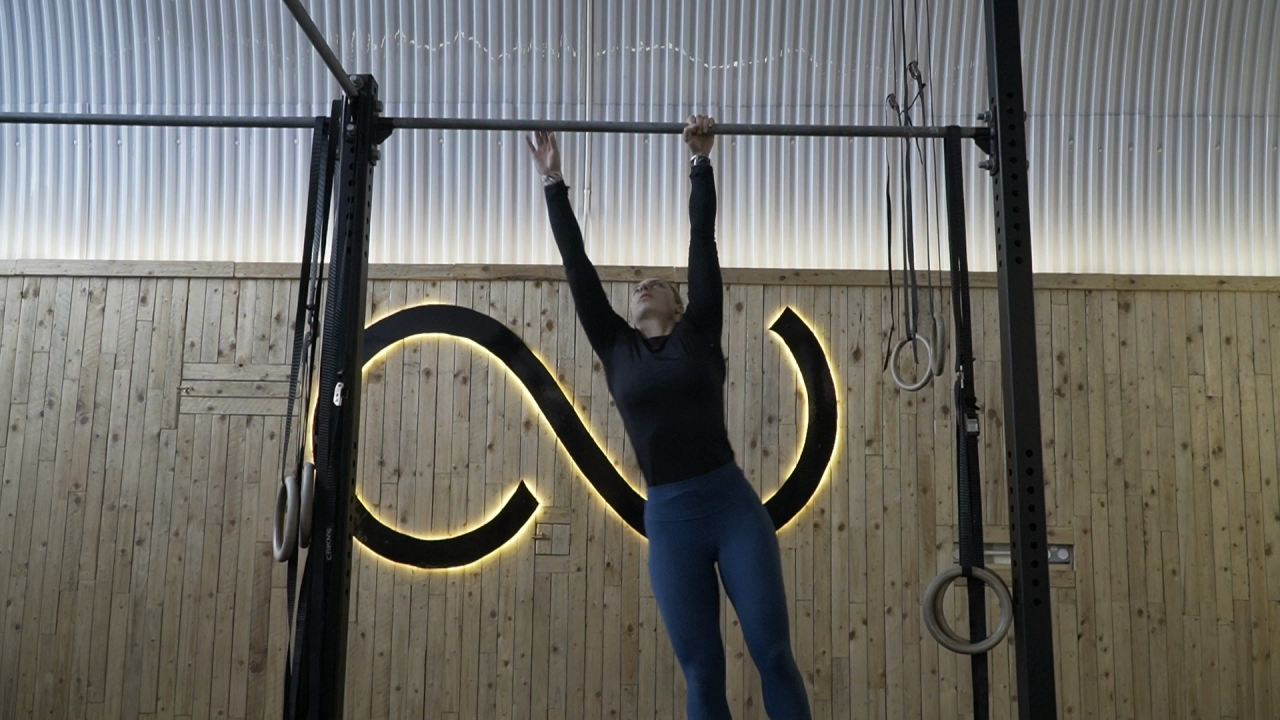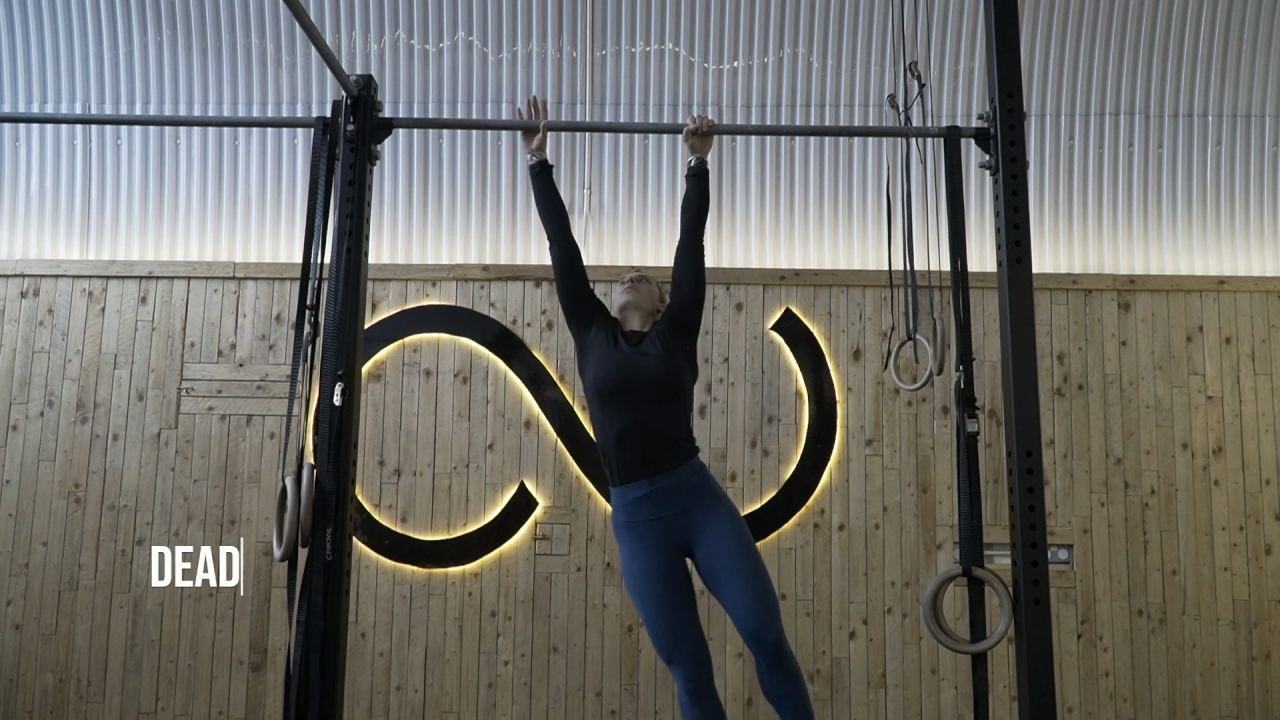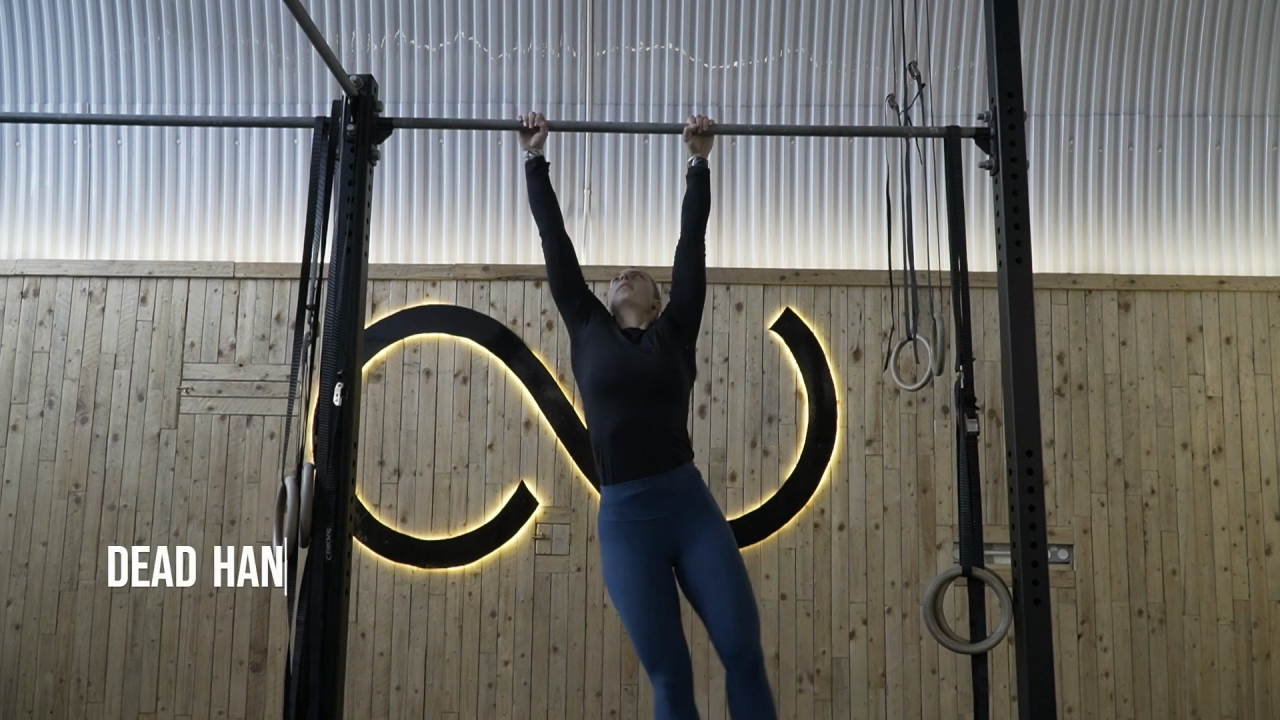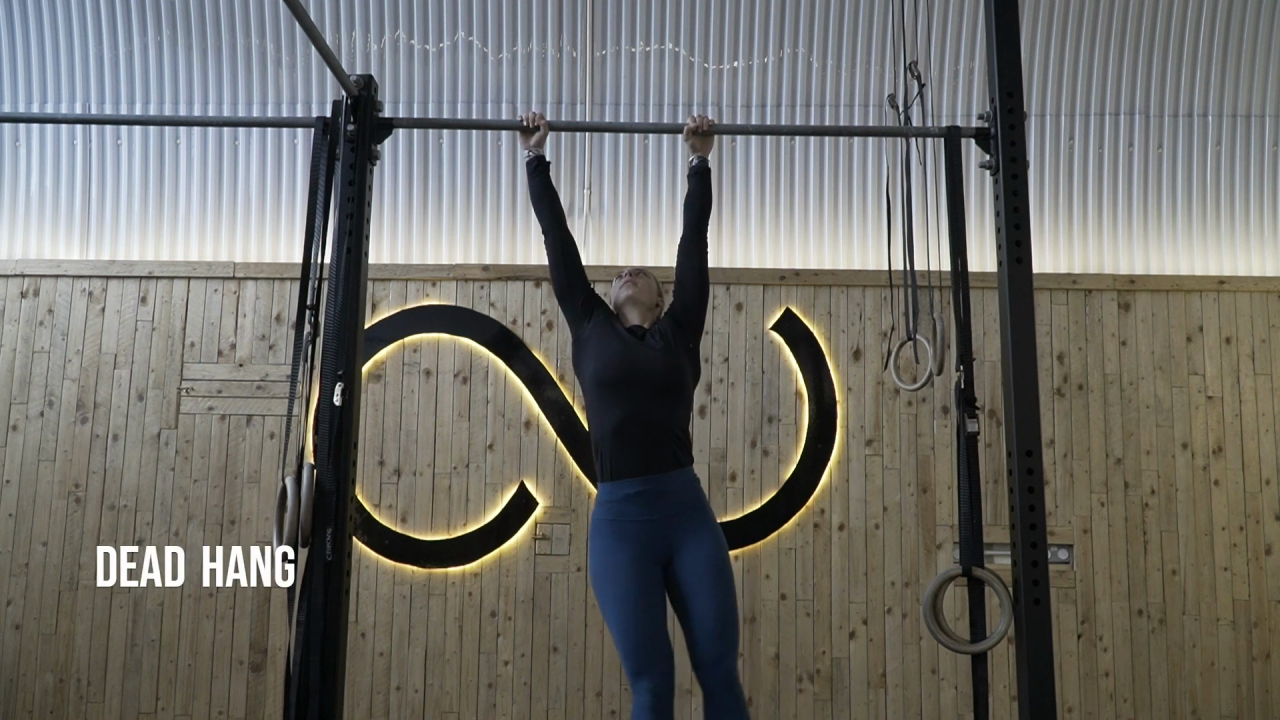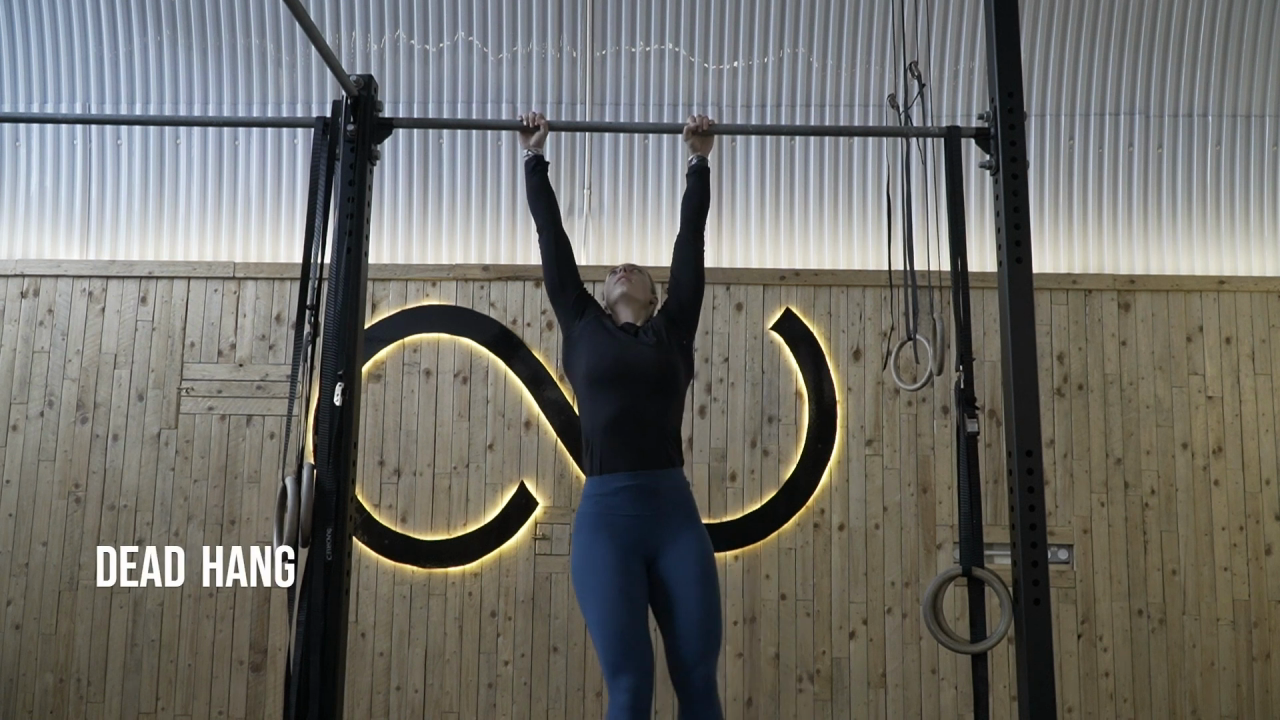
dt=0.2s
person 1, frame 1
left shoulder: (701, 338)
right shoulder: (618, 349)
left elbow: (703, 244)
right elbow: (578, 266)
left wrist: (701, 162)
right wrist: (553, 183)
left hip: (733, 505)
right hip: (669, 519)
left knee: (771, 653)
person 1, frame 2
left shoulder: (677, 334)
right shoulder: (593, 335)
left elbow: (691, 242)
right elbow: (561, 245)
left wrist: (698, 162)
right wrist: (538, 162)
left hip: (701, 501)
right hip: (636, 517)
left knee: (766, 636)
person 1, frame 3
left shoulder: (676, 332)
right shoulder: (588, 332)
left elbow: (692, 242)
right elbow: (555, 241)
left wrist: (697, 163)
right wrist: (535, 161)
left hip: (692, 508)
right hip: (624, 520)
left knee: (743, 655)
person 1, frame 4
left shoulder: (681, 333)
right shoulder: (589, 329)
left elbow: (694, 239)
right elbow: (556, 237)
left wrist: (699, 163)
right wrist: (535, 161)
left hip: (688, 512)
right hip: (618, 519)
person 1, frame 5
left shoulder: (674, 332)
right shoulder: (582, 327)
left elbow: (691, 239)
right elbow: (551, 235)
left wrist: (698, 162)
right wrist: (534, 159)
left hip: (674, 513)
right hip: (603, 516)
